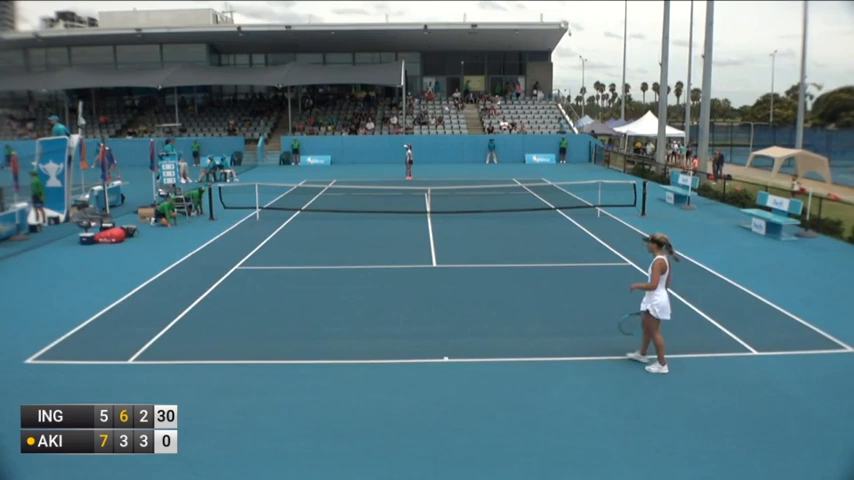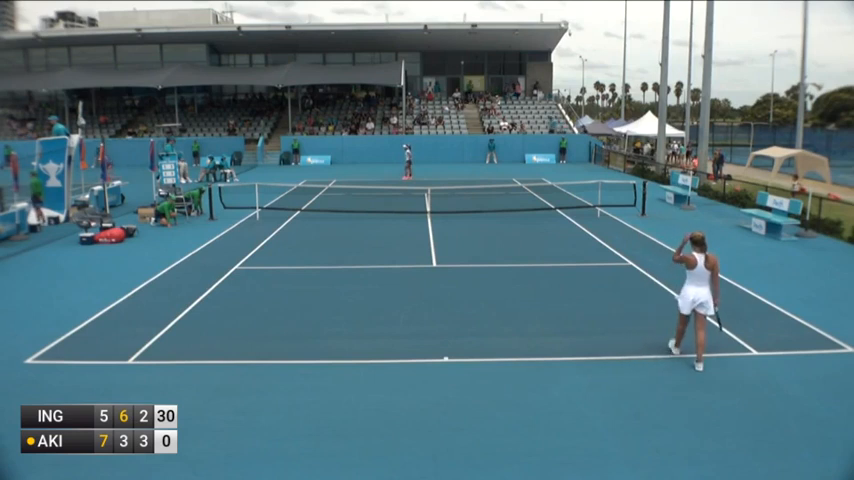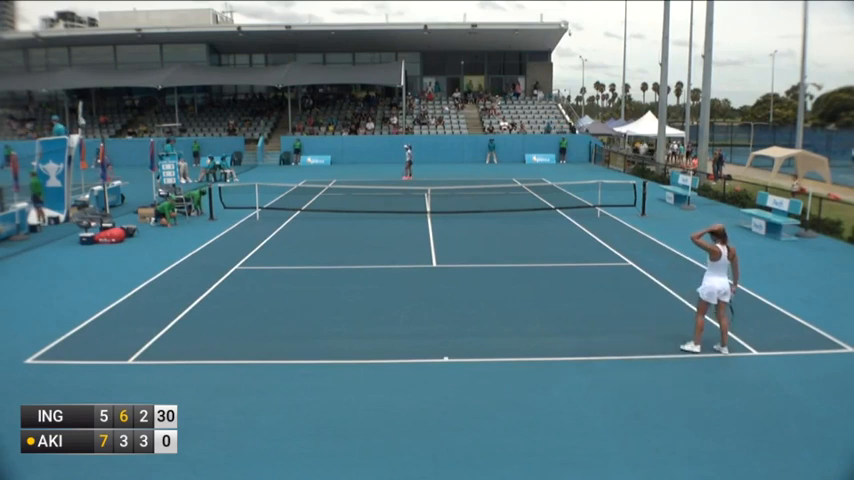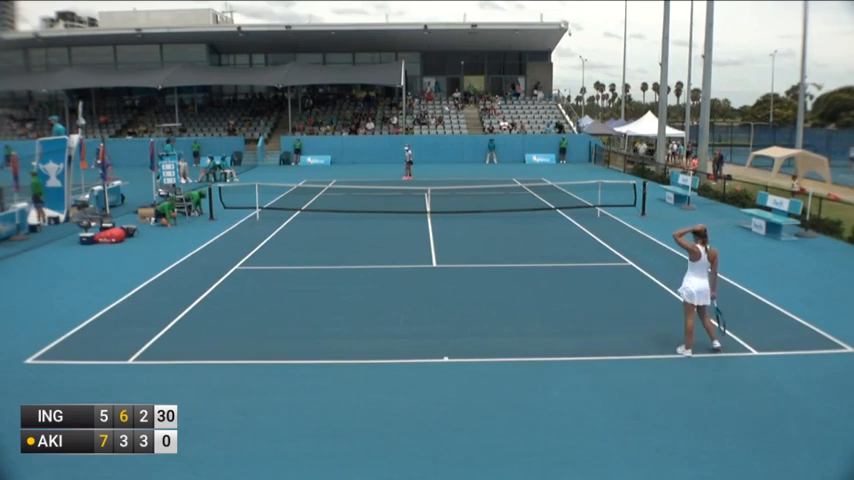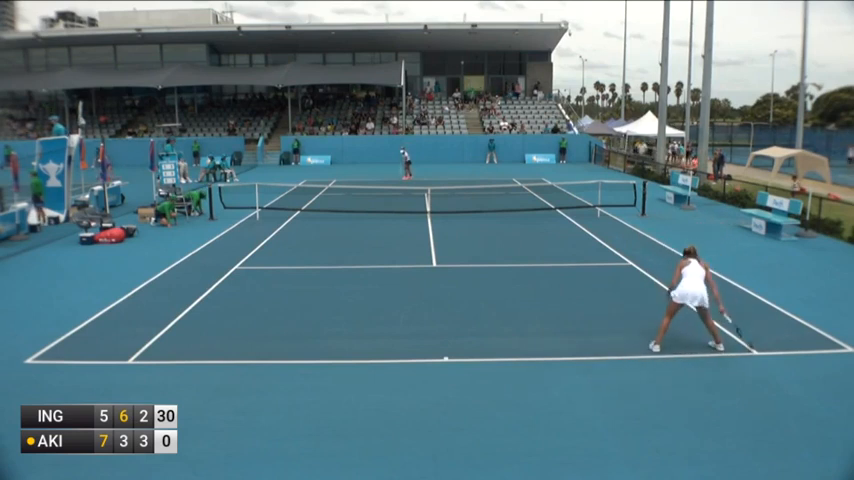
dt=1s
person 1, frame 1
left shoulder: (658, 262)
right shoulder: (664, 259)
left elbow: (653, 285)
right elbow: (667, 283)
left wrist: (636, 286)
left hip: (656, 300)
right hip: (660, 299)
left knee: (655, 332)
right knee: (647, 327)
left ankle: (662, 365)
right ankle: (642, 354)
person 1, frame 2
left shoulder: (688, 258)
right shoulder: (713, 259)
left elbow: (675, 258)
right elbow: (715, 281)
left wrist: (683, 243)
right wrist: (716, 297)
left hip: (689, 294)
right hip: (704, 295)
left knee: (682, 324)
right knee: (700, 330)
left ankle: (676, 346)
right ankle: (699, 362)
person 1, frame 3
left shoulder: (713, 249)
right shoulder: (732, 250)
left elbow: (694, 238)
right elbow: (736, 270)
left wrist: (708, 229)
right wrist: (735, 285)
left hip: (710, 285)
right hip: (723, 284)
left knee: (700, 315)
right knee: (722, 316)
left ankle: (696, 344)
right ankle: (723, 346)
person 1, frame 4
left shoulder: (693, 249)
right shoulder: (713, 252)
left elbow: (676, 235)
right elbow: (714, 273)
left wrist: (691, 229)
right wrist: (713, 290)
left hip: (691, 286)
right hip: (704, 286)
left knee: (689, 318)
right knee: (704, 316)
left ankle: (687, 348)
right ankle: (715, 341)
person 1, frame 5
left shoulder: (682, 263)
right shoulder: (704, 265)
left elbow: (674, 283)
right elbow: (713, 286)
left wrist: (669, 292)
right wrist: (720, 305)
left hip: (684, 290)
right hip: (700, 292)
left knee: (668, 317)
right knee: (707, 320)
left ankle: (656, 344)
right ankle: (718, 343)
